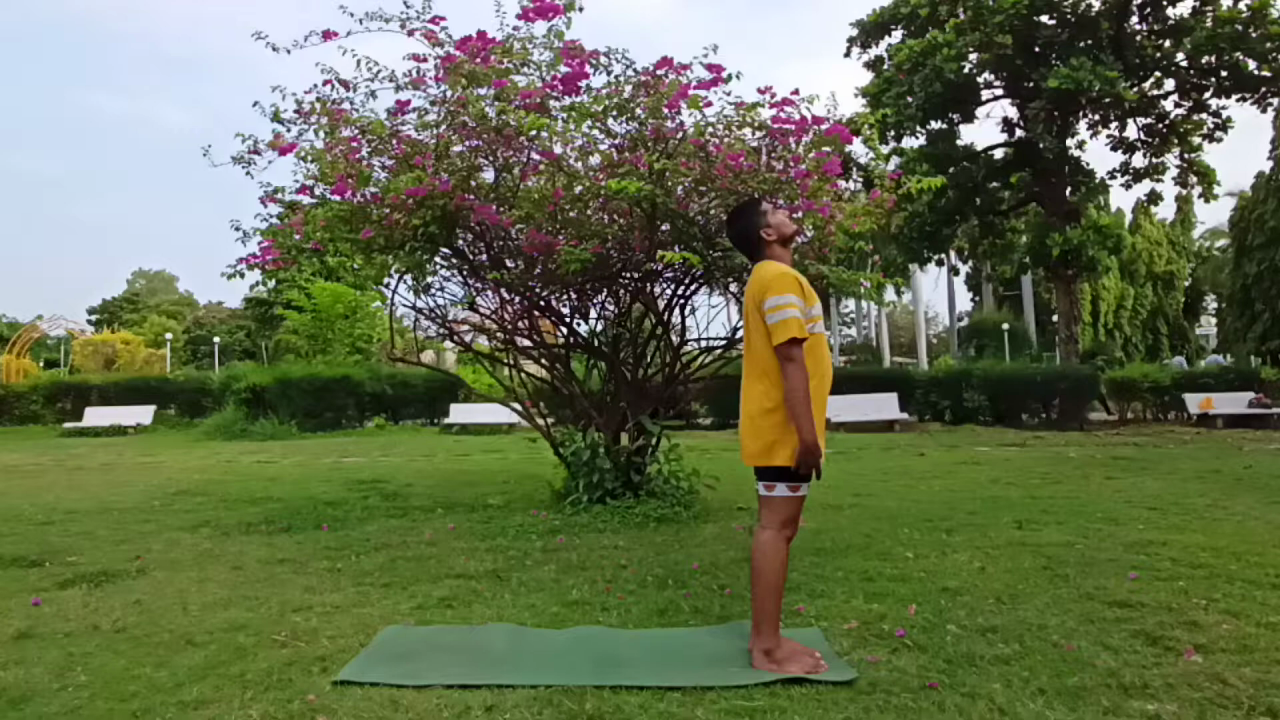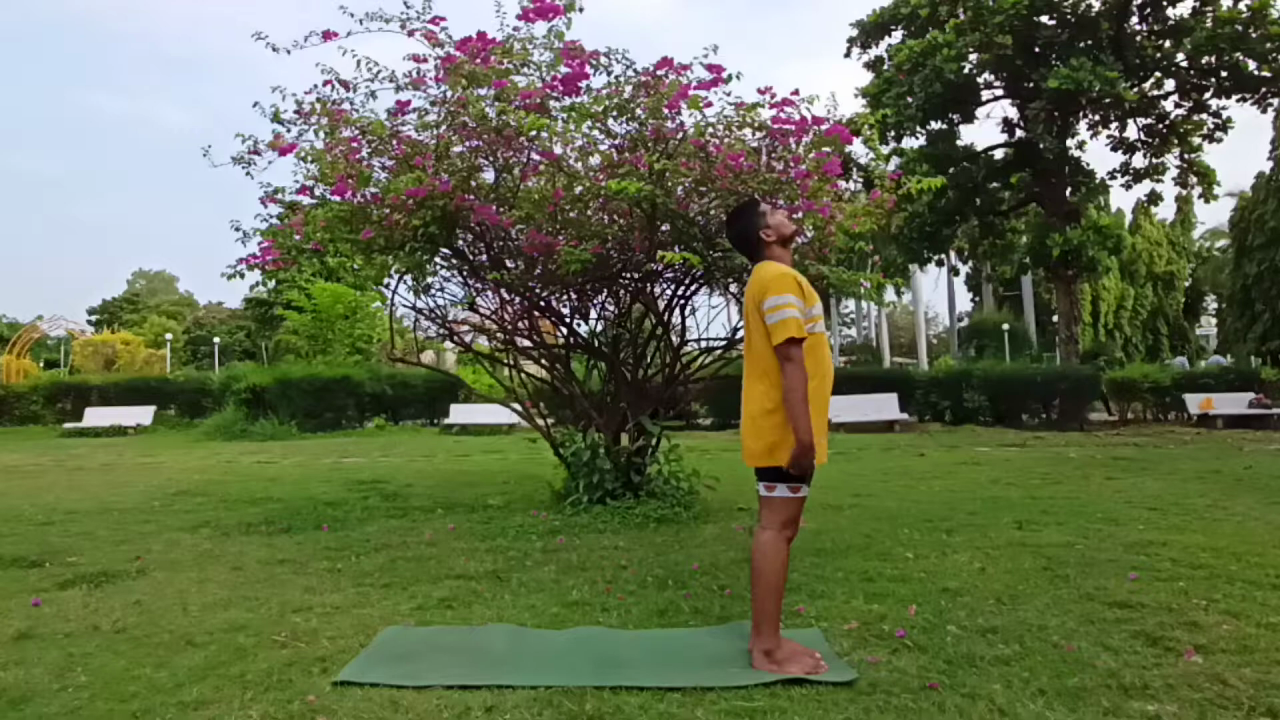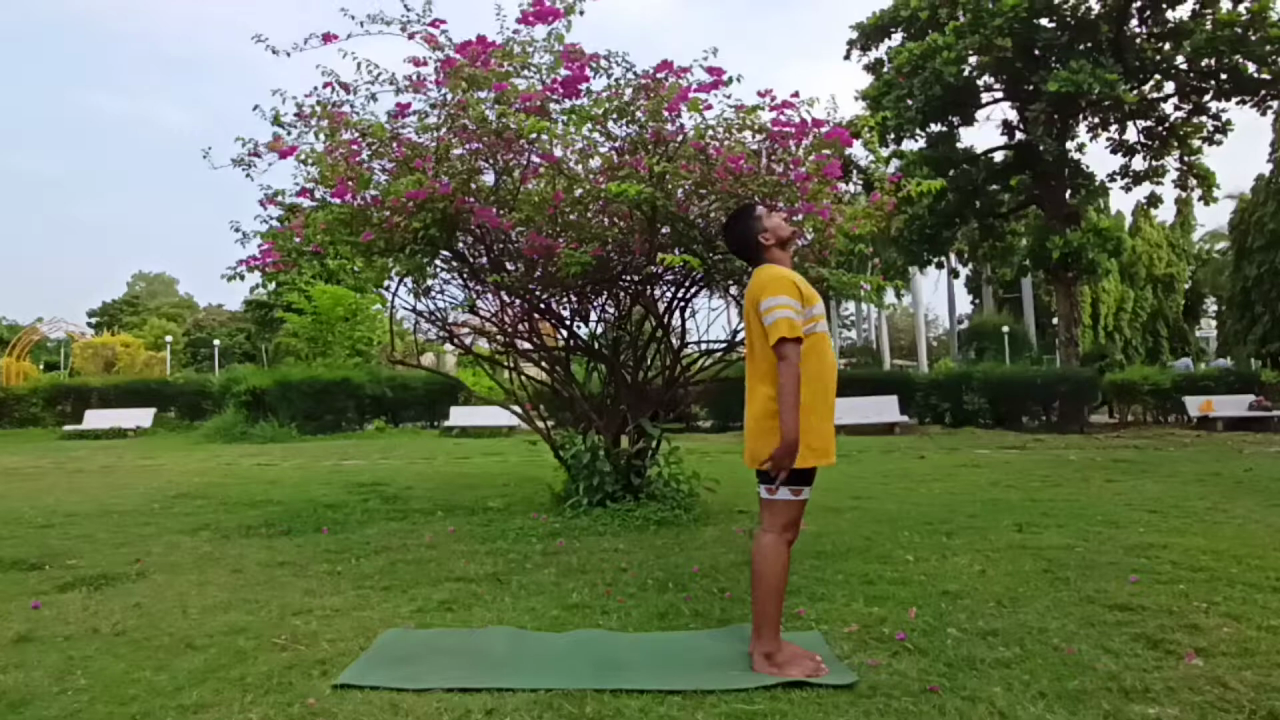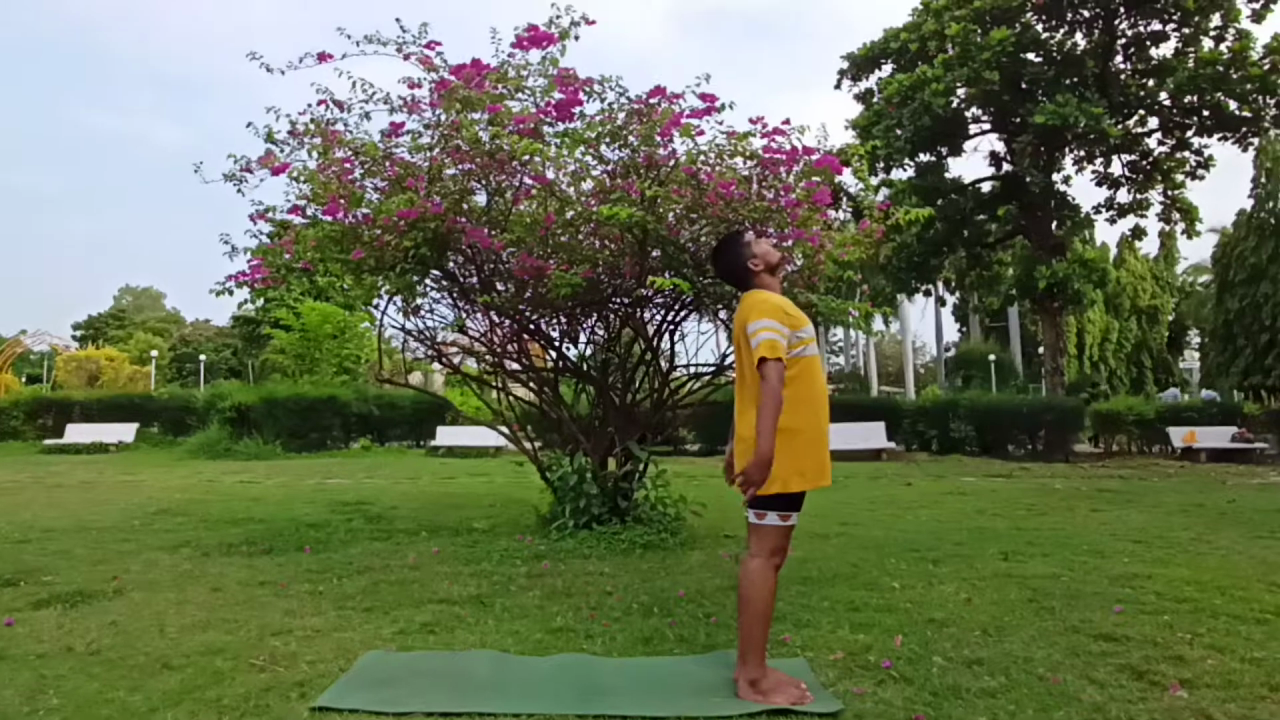
dt=0.1s
person 1, frame 1
left shoulder: (768, 278)
right shoulder: (780, 279)
right elbow: (792, 358)
right wrist: (807, 433)
left hip: (780, 426)
right hip: (783, 428)
left knee: (781, 527)
right knee: (777, 527)
left ankle: (767, 637)
right ankle: (767, 648)
person 1, frame 2
left shoulder: (768, 279)
right shoulder: (779, 278)
right elbow: (791, 358)
right wrist: (803, 433)
left hip: (781, 427)
right hip: (784, 429)
left knee: (781, 528)
right knee: (777, 528)
left ankle: (767, 638)
right ankle: (767, 648)
person 1, frame 3
left shoulder: (772, 281)
right shoulder: (778, 281)
right elbow: (787, 357)
right wrist: (788, 430)
left hip: (789, 428)
right hip: (786, 431)
left knee: (782, 531)
right knee: (778, 531)
left ankle: (766, 640)
right ankle: (768, 651)
person 1, frame 4
left shoulder: (761, 306)
right shoulder: (767, 305)
left elbow: (754, 380)
right elbow: (770, 378)
left wrist: (735, 444)
right wrist: (763, 449)
left hip: (786, 454)
right hip: (780, 455)
left knee: (769, 556)
right knee: (765, 555)
left ankle: (752, 667)
right ankle: (753, 678)
